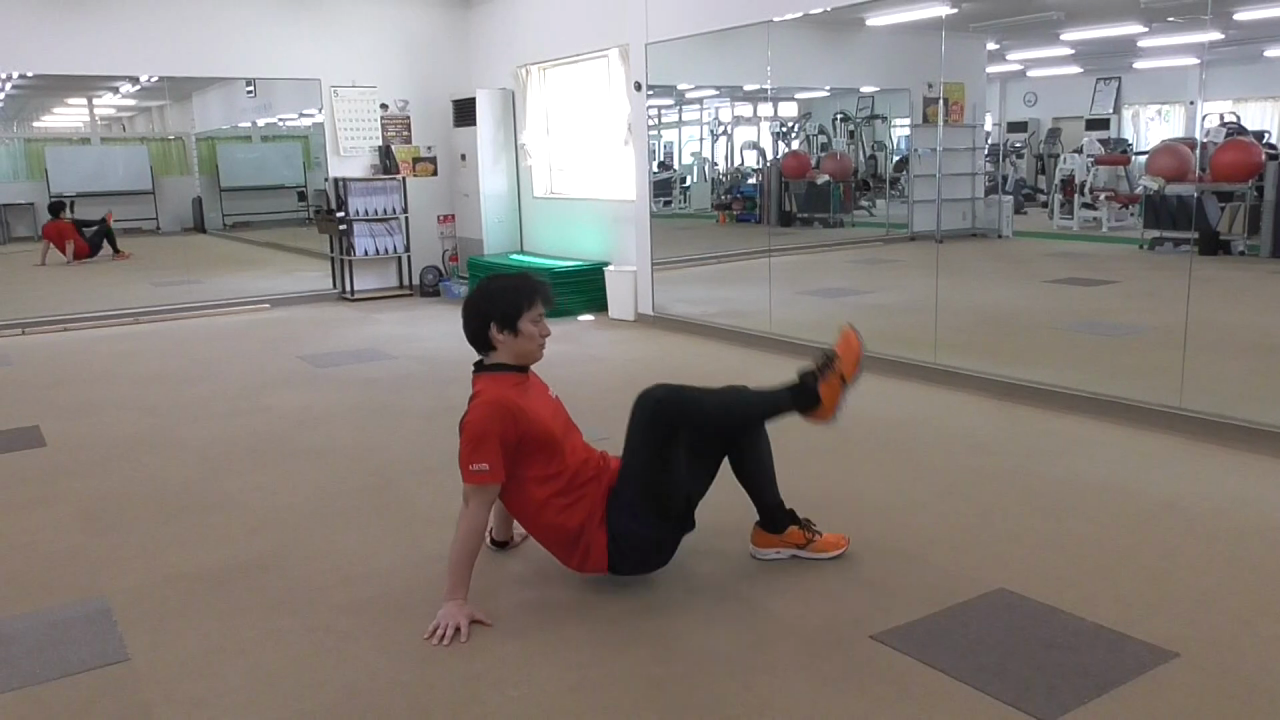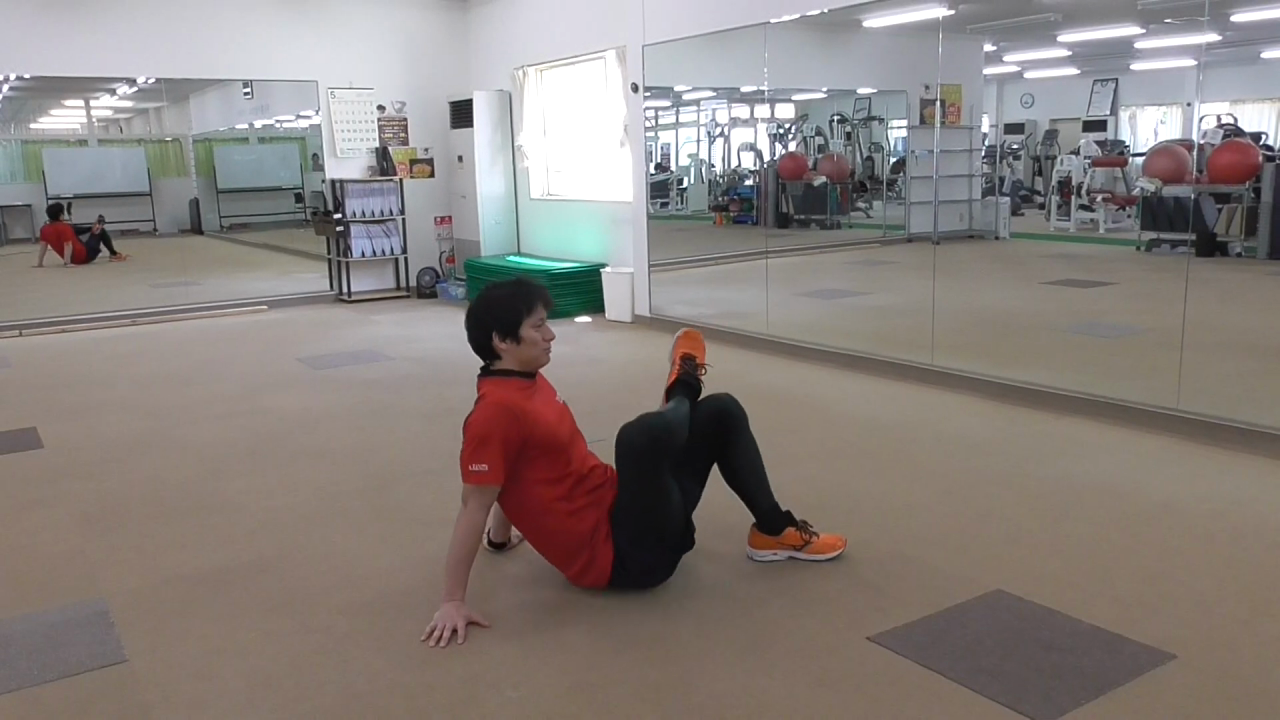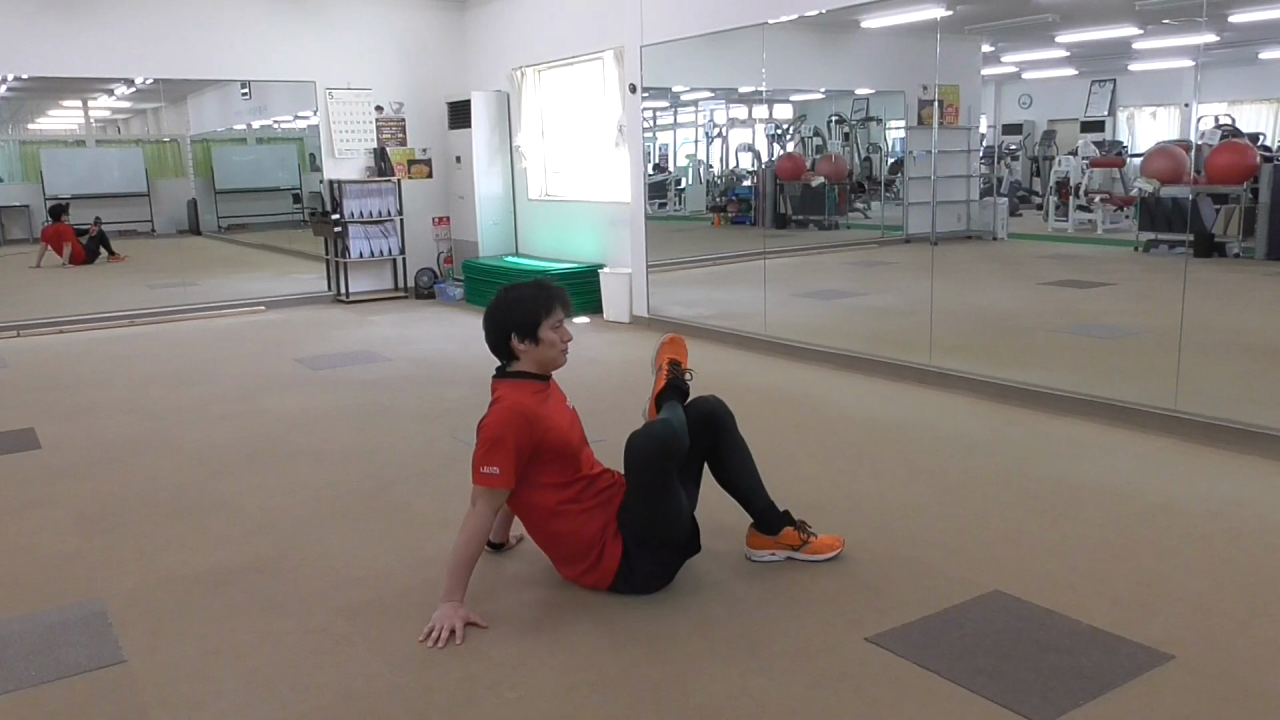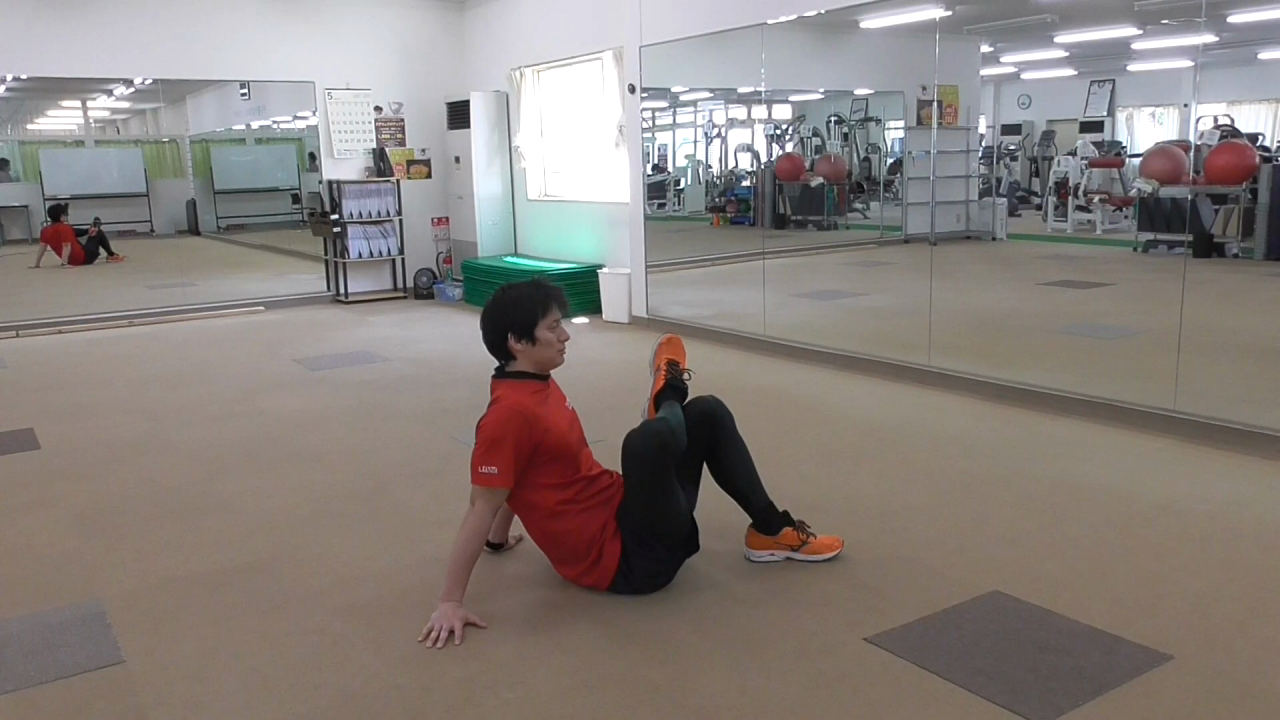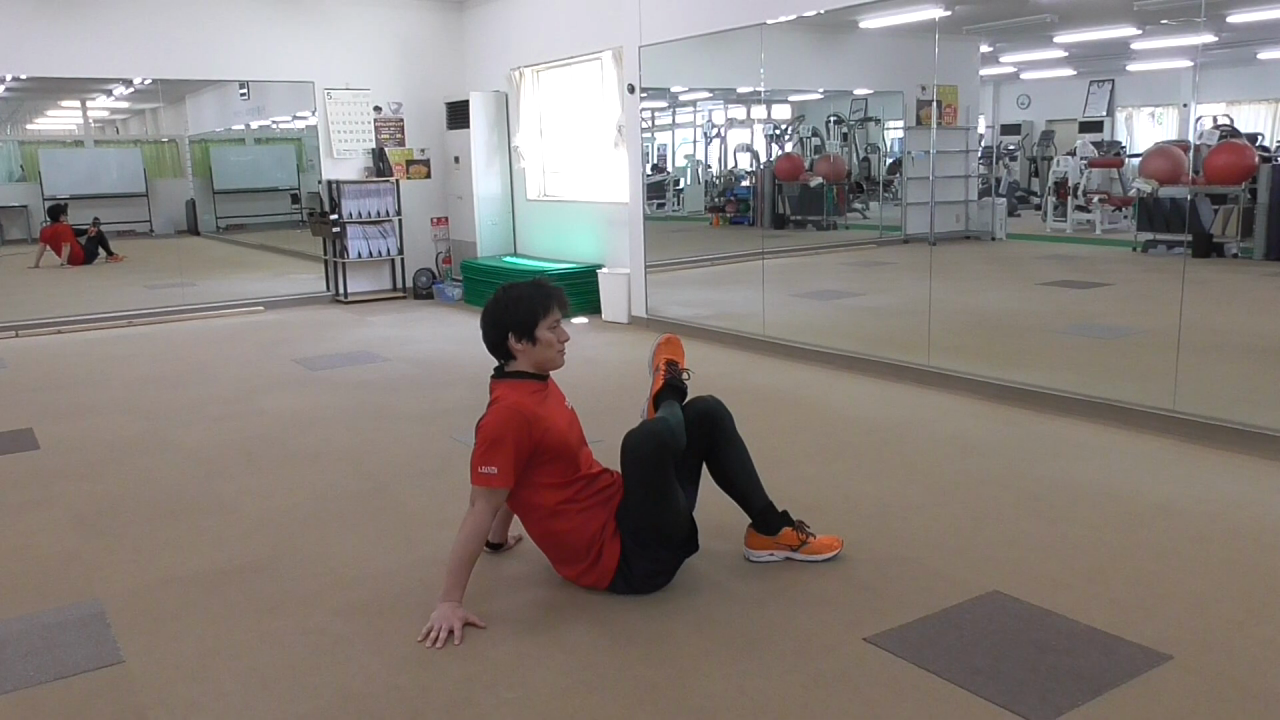
dt=1s
person 1, frame 1
left shoulder: (517, 380)
right shoulder: (491, 407)
left elbow: (521, 474)
right elbow: (475, 503)
left wrist: (503, 534)
right wrist: (455, 600)
left hip: (618, 496)
right hip: (620, 534)
left knee: (740, 405)
right knee: (658, 402)
left ankle: (776, 529)
right ankle: (803, 396)
person 1, frame 2
left shoulder: (529, 382)
right shoulder: (496, 410)
left elbow: (518, 477)
right elbow: (474, 504)
left wrist: (501, 537)
right wrist: (452, 601)
left hip: (617, 509)
right hip: (618, 550)
left knee: (723, 412)
right knee: (643, 433)
left ankle: (774, 531)
right ankle: (681, 394)
person 1, frame 3
left shoulder: (538, 384)
right shoulder: (511, 412)
left elbow: (522, 483)
right elbow: (483, 505)
left wrist: (501, 538)
right wrist: (451, 602)
left hip: (621, 513)
right hip: (624, 556)
left knee: (710, 413)
right knee: (654, 439)
left ankle: (772, 530)
right ankle: (670, 399)
person 1, frame 4
left shoulder: (538, 385)
right shoulder: (510, 413)
left elbow: (522, 481)
right elbow: (482, 505)
left wrist: (500, 539)
right wrist: (450, 602)
left hip: (619, 513)
right hip: (624, 557)
left knee: (709, 414)
right knee: (650, 438)
left ankle: (771, 530)
right ankle: (668, 400)
person 1, frame 5
left shoulder: (538, 384)
right shoulder: (510, 413)
right elbow: (482, 506)
left wrist: (499, 539)
right wrist: (449, 602)
left hip: (620, 513)
right hip: (623, 557)
left knee: (708, 414)
right knee: (648, 438)
left ankle: (771, 530)
right ankle: (666, 401)
